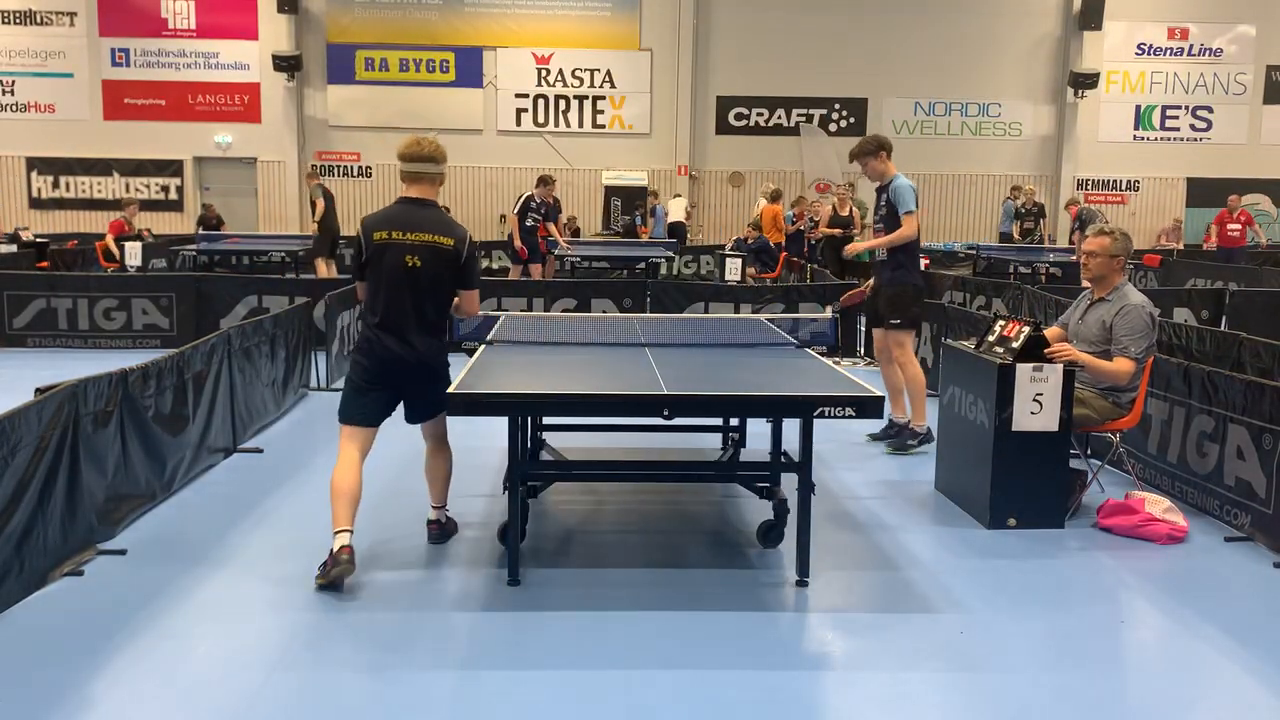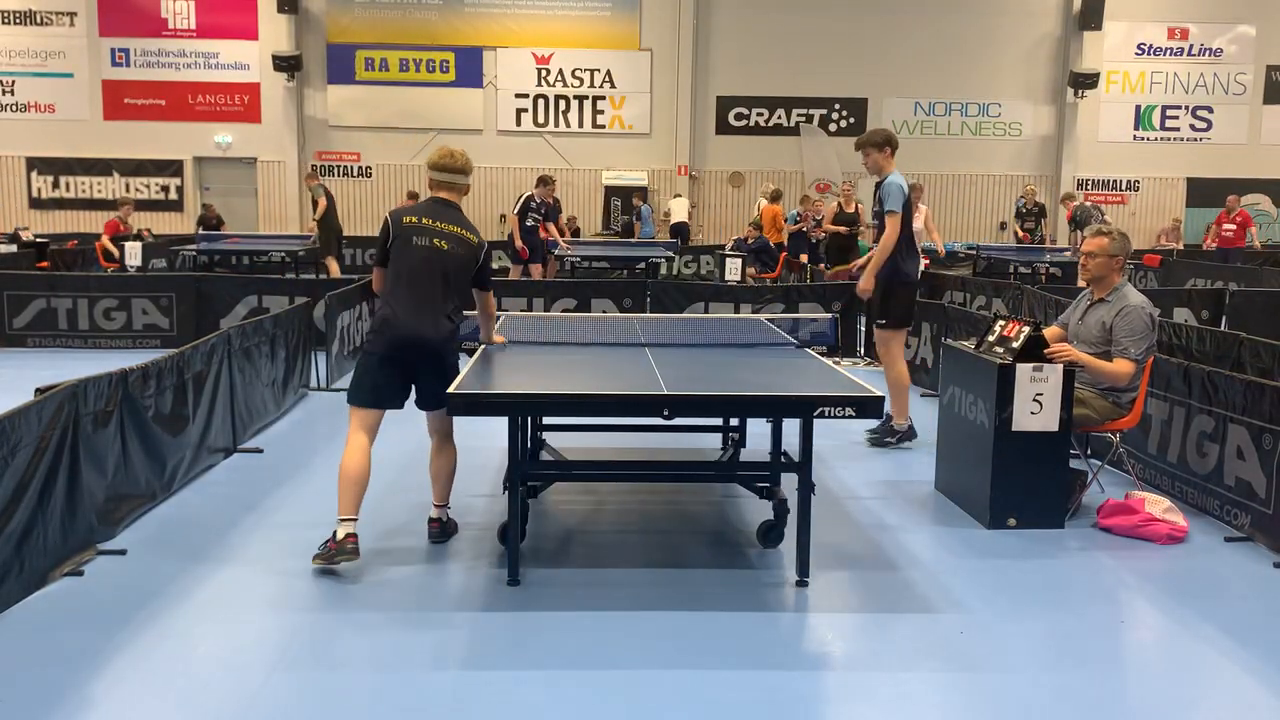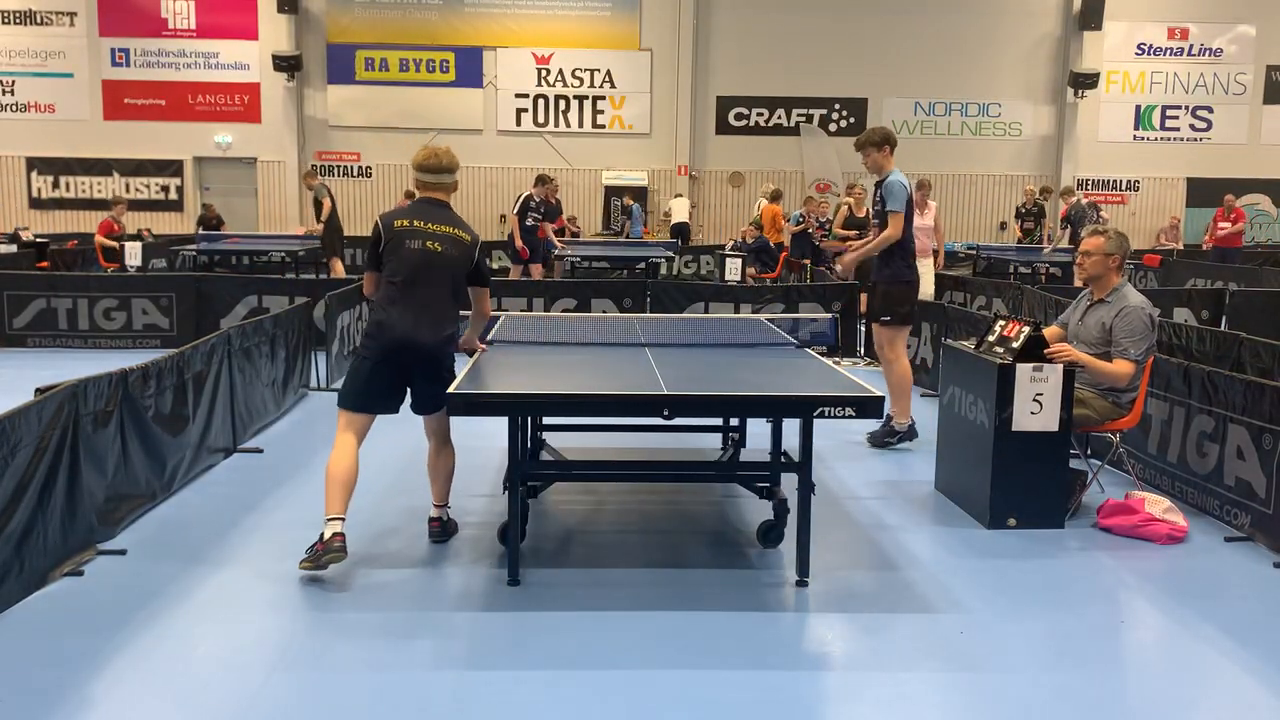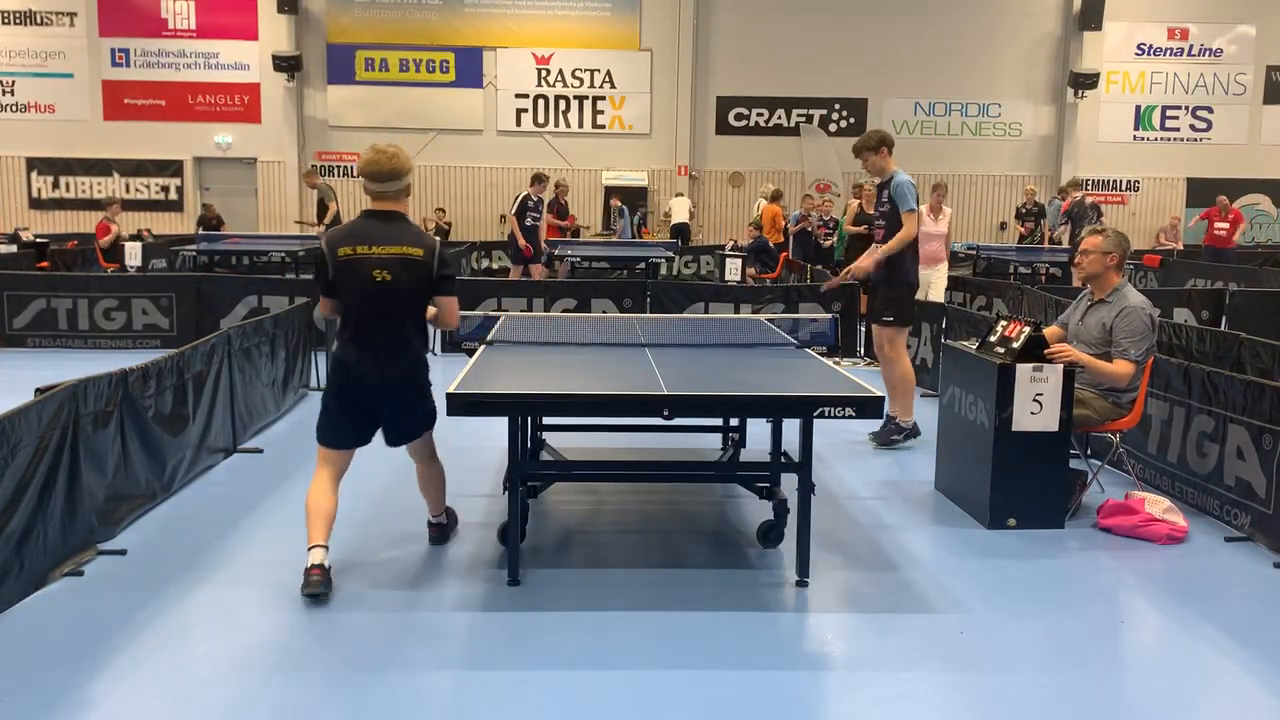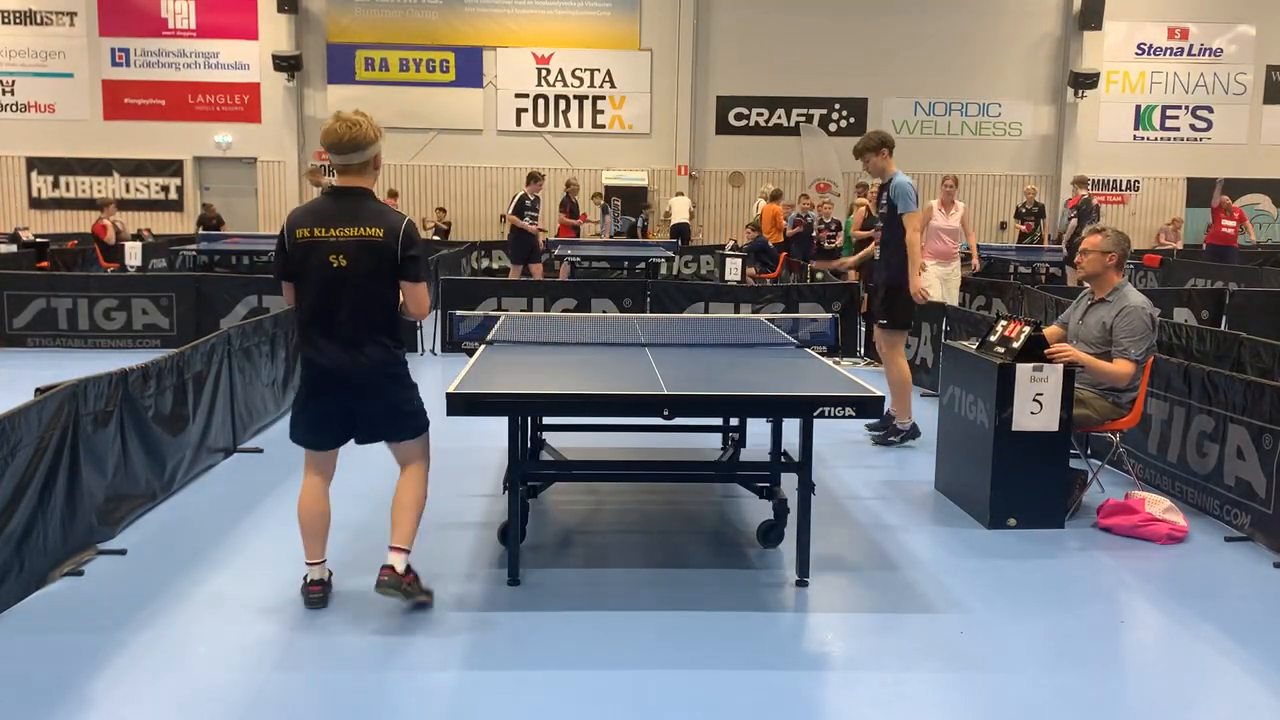
dt=0.3s
person 1, frame 1
left shoulder: (372, 226)
right shoulder: (457, 236)
left elbow: (363, 292)
right elbow: (470, 308)
left hip: (375, 354)
right hip: (428, 356)
left knee: (351, 449)
right knee: (436, 438)
left ankle: (342, 545)
right ankle: (439, 519)
person 1, frame 2
left shoulder: (398, 218)
right shoulder: (474, 239)
left elbow: (378, 283)
right elbow: (486, 306)
right wrist: (489, 335)
left hip: (390, 335)
right hip: (440, 342)
left knee: (360, 432)
right knee: (441, 432)
left ankle: (345, 533)
right ankle: (439, 517)
person 1, frame 3
left shoulder: (389, 222)
right shoulder: (468, 236)
left elbow: (370, 289)
right elbow: (483, 309)
right wrist: (470, 339)
left hip: (384, 340)
right hip: (436, 346)
left knee: (348, 433)
right knee: (439, 433)
left ankle: (333, 533)
right ankle: (439, 517)
person 1, frame 4
left shoulder: (335, 242)
right shoulder: (428, 246)
left elbow: (327, 309)
right elbow: (449, 319)
left hip: (350, 374)
right hip: (406, 374)
left knee: (327, 469)
right knee: (423, 450)
left ankle: (316, 561)
right ankle: (438, 521)
person 1, frame 5
left shoulder: (297, 222)
right shoulder: (397, 225)
left elbow: (290, 297)
right elbow: (418, 309)
left hip: (319, 369)
right hip: (381, 367)
left knee: (317, 472)
right knee: (415, 459)
left ankle: (316, 575)
right ankle: (397, 564)
person 2, frame 1
left shoulder: (901, 186)
right shoulder: (882, 190)
left elbow: (909, 232)
left wrist: (867, 245)
right wrist: (876, 277)
left hip: (903, 283)
right hip: (886, 282)
left knee: (902, 353)
right knee: (882, 352)
left ankle: (920, 428)
right ankle: (899, 420)
person 2, frame 2
left shoulder: (892, 184)
right shoulder: (887, 184)
left elbow: (892, 232)
left wrist: (869, 272)
right wrist: (867, 259)
left hip: (895, 278)
right hip: (891, 278)
left knee: (890, 350)
right knee: (888, 349)
left ankle: (902, 426)
right ankle: (896, 416)
person 2, frame 3
left shoulder: (895, 183)
right shoulder: (884, 183)
left elbow: (895, 232)
left wrist: (859, 256)
right wrist: (862, 243)
left hip: (898, 278)
right hip: (886, 277)
left knee: (894, 349)
right knee: (883, 349)
left ankle: (903, 424)
right ankle: (895, 417)
person 2, frame 4
left shoulder: (902, 183)
right shoulder: (883, 185)
left elbow: (909, 231)
left wrist: (873, 261)
right wrist: (859, 262)
left hip: (897, 278)
right hip: (881, 278)
left knee: (895, 350)
right knee: (882, 348)
left ankle: (907, 423)
right ankle: (895, 417)
person 2, frame 5
left shoulder: (901, 185)
right shoulder: (885, 187)
left elbow: (913, 233)
left wrist: (914, 276)
right wrist: (856, 259)
left hip: (898, 281)
right hip: (886, 280)
left knee: (893, 350)
right knee: (884, 347)
left ankle: (905, 425)
right ankle: (896, 414)
person 3, frame 1
left shoulder: (1132, 308)
right shoulder: (1086, 297)
left elbow: (1122, 374)
right elbow: (1053, 335)
left wrist: (1081, 358)
left hip: (1105, 399)
right hip: (1070, 385)
person 3, frame 2
left shoulder: (1133, 308)
right shoulder: (1086, 297)
left elbow: (1122, 375)
right elbow: (1052, 335)
left wrist: (1081, 359)
left hip: (1105, 400)
right hip: (1071, 386)
person 3, frame 3
left shoulder: (1132, 309)
right shoulder: (1085, 297)
left elbow: (1122, 375)
right elbow: (1051, 334)
left wrist: (1081, 358)
left hip: (1106, 400)
right hip: (1071, 386)
person 3, frame 4
left shoulder: (1133, 309)
right shoulder: (1086, 297)
left elbow: (1122, 376)
right elbow: (1051, 335)
left wrist: (1081, 359)
left hip: (1106, 400)
right hip: (1071, 386)
person 3, frame 5
left shoulder: (1132, 308)
right shoulder: (1086, 297)
left elbow: (1122, 375)
right elbow: (1052, 333)
left wrist: (1081, 358)
left hip: (1105, 399)
right hip: (1070, 386)
